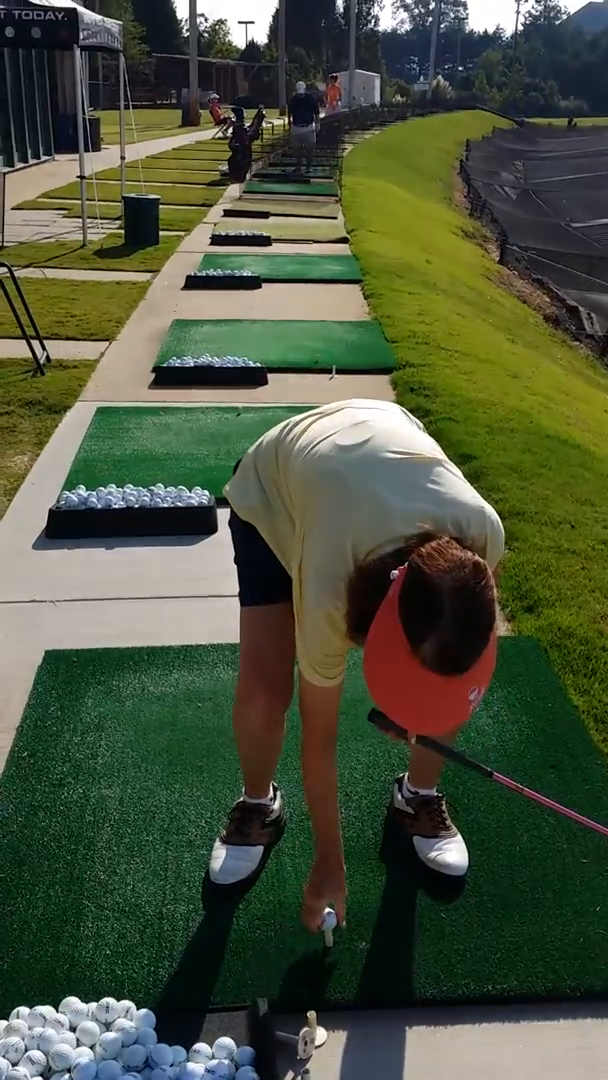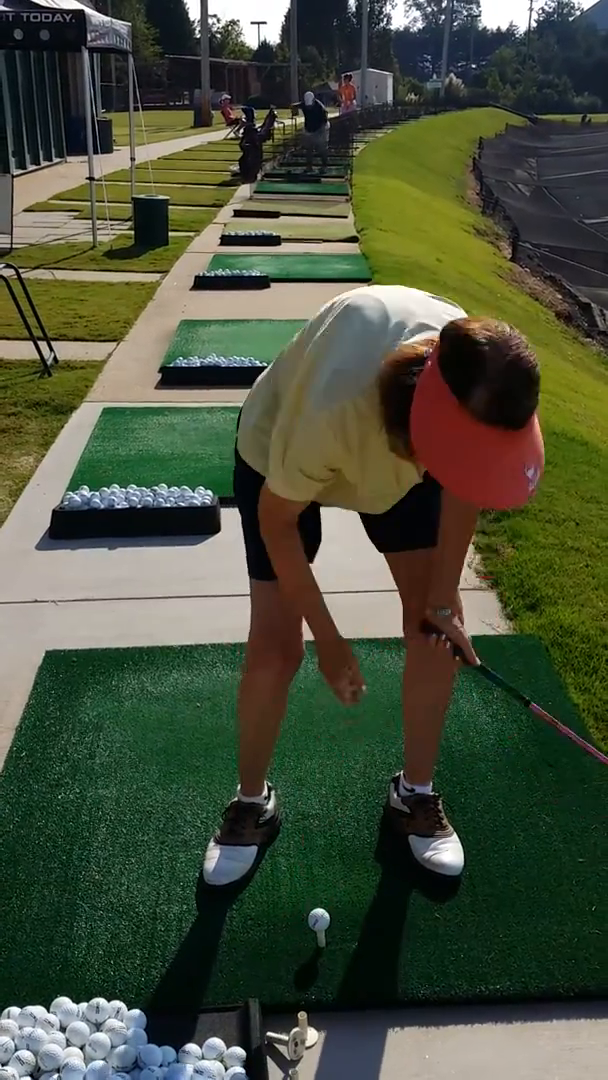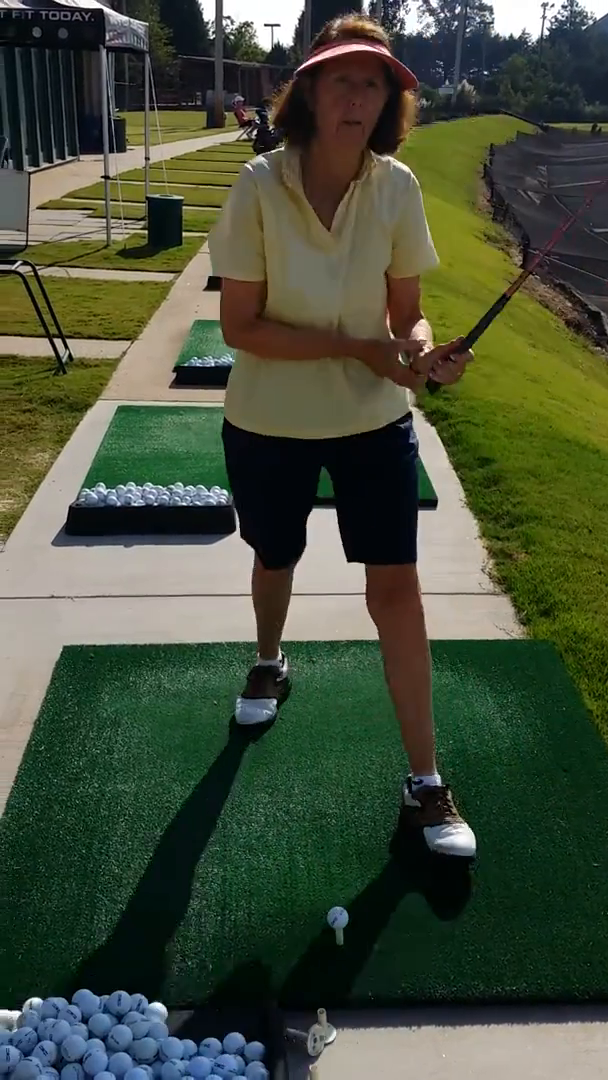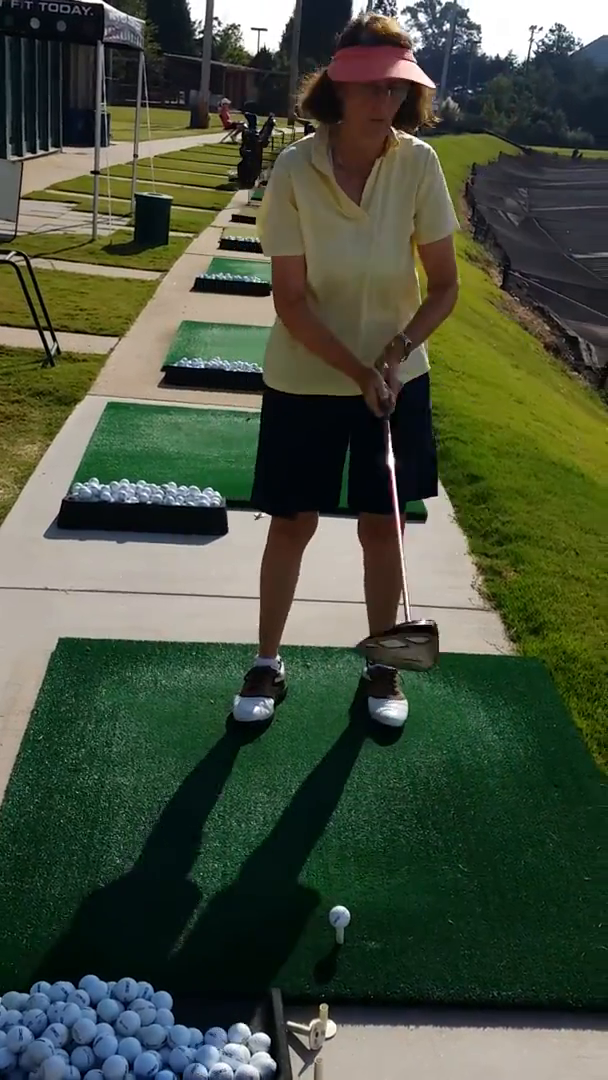
dt=1s
person 1, frame 1
left shoulder: (482, 530)
right shoulder: (329, 595)
right elbow: (319, 737)
left wrist: (422, 683)
right wrist: (329, 862)
right hip: (272, 487)
left knee: (448, 669)
right knee: (262, 689)
left ankle: (419, 797)
right ankle: (258, 806)
person 1, frame 2
left shoulder: (488, 399)
right shoulder: (334, 405)
left elbow: (461, 488)
right elbow: (277, 522)
left wrist: (443, 600)
right wrist: (329, 641)
left hip: (395, 453)
right hip: (278, 449)
left knee: (435, 622)
right knee: (274, 641)
left ankle: (414, 794)
right ankle: (253, 802)
person 1, frame 3
left shoulder: (397, 186)
right shoulder: (259, 186)
left elbow: (405, 309)
right elbow: (241, 326)
left wrist: (425, 349)
right wrist: (357, 346)
left hip: (374, 420)
right hip: (270, 421)
left knee: (397, 591)
right knee: (275, 560)
left ankle: (425, 783)
right ankle: (269, 661)
person 1, frame 4
left shoulder: (419, 163)
right shoulder: (295, 169)
left elbow: (444, 284)
right elbow: (291, 301)
left wrist: (396, 354)
right wrist: (357, 373)
left hip: (397, 379)
right hip: (304, 383)
left knee: (382, 527)
right knee: (291, 526)
left ankle: (379, 665)
right ankle: (268, 663)
